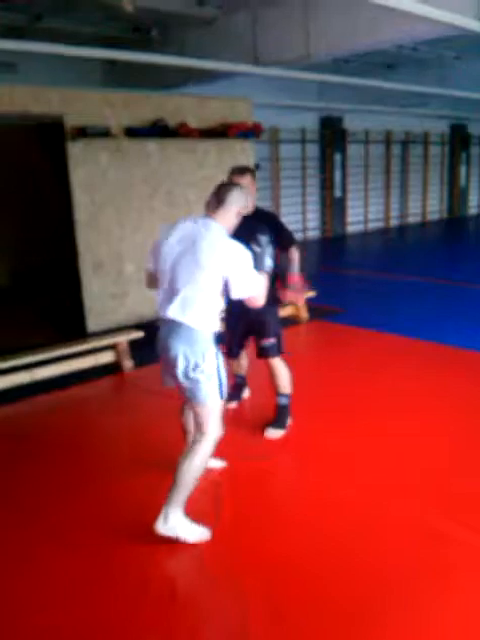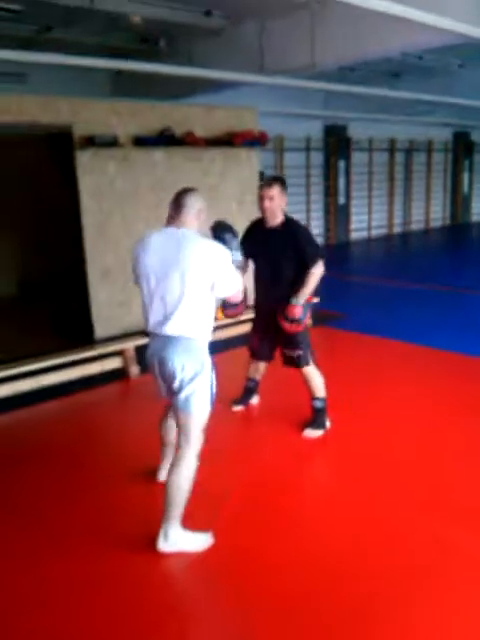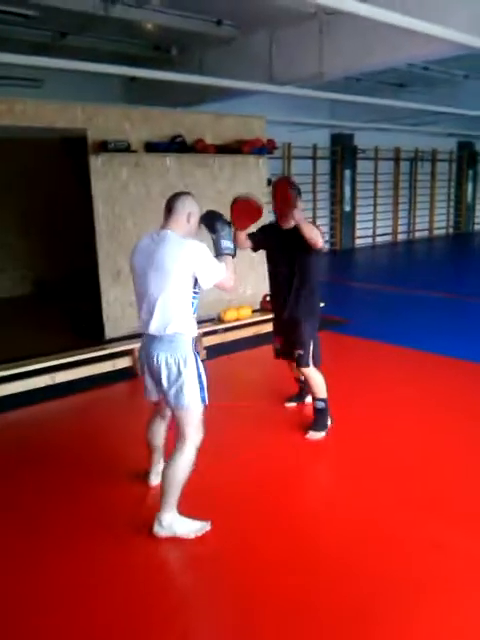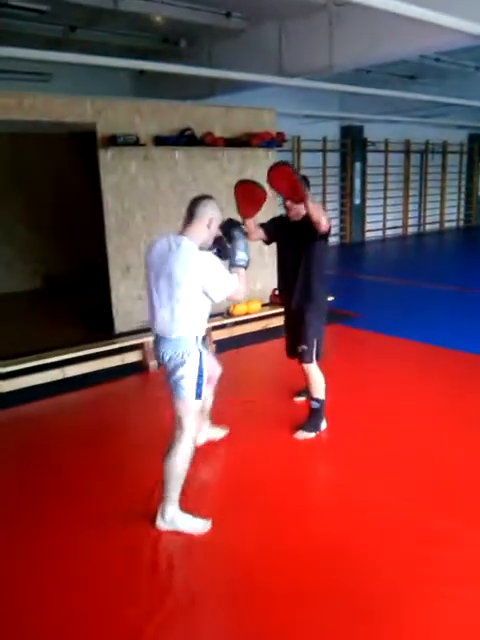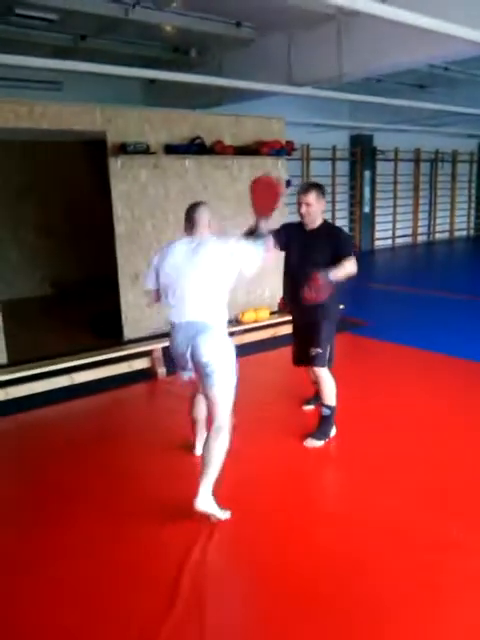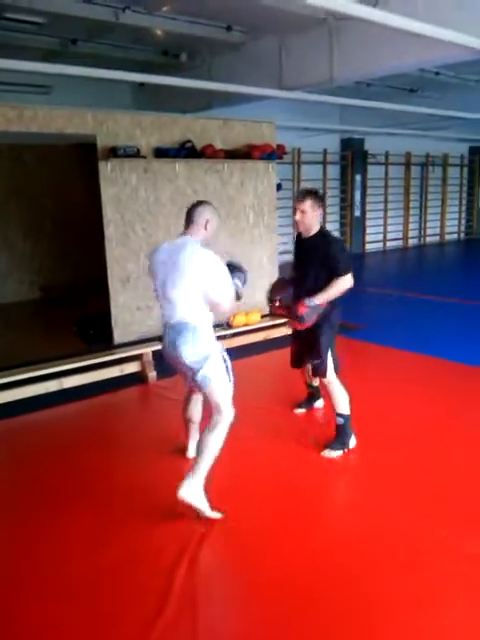
dt=0.3s
person 1, frame 1
left shoulder: (174, 232)
right shoulder: (232, 250)
left elbow: (153, 281)
right elbow: (256, 299)
right wrist: (264, 258)
left hip: (167, 332)
right hip: (195, 340)
left knee: (192, 397)
right knee: (210, 430)
left ankle: (194, 461)
right ankle: (172, 515)
person 1, frame 2
left shoulder: (144, 246)
right shoulder: (210, 250)
right elbow: (236, 294)
right wrist: (232, 254)
left hip: (157, 346)
right hip: (189, 350)
left knee: (176, 406)
right knee: (191, 443)
left ankle: (166, 466)
right ankle: (171, 534)
person 1, frame 3
left shoulder: (142, 246)
right shoulder: (191, 249)
right elbow: (227, 282)
right wrist: (224, 241)
left hip: (150, 345)
right hip: (176, 348)
left knee: (163, 409)
right knee: (190, 437)
left ankle: (157, 468)
right ankle: (167, 517)
person 1, frame 4
left shoulder: (159, 245)
right shoulder: (201, 260)
right elbow: (237, 292)
right wrist: (239, 250)
left hip: (181, 340)
right hip: (180, 347)
left knee: (213, 372)
right knee: (188, 428)
left ankle: (201, 431)
right ankle: (169, 513)
person 1, frame 5
left shoulder: (165, 255)
right shoulder: (218, 248)
left elbow: (153, 297)
right elbow: (266, 252)
right wrist: (257, 243)
left hip: (180, 336)
right hip: (210, 338)
left knee: (203, 388)
right knee: (222, 420)
left ankle: (200, 441)
right ankle: (205, 495)
person 1, frame 6
left shoulder: (161, 252)
right shoulder: (207, 259)
right elbow: (225, 305)
right wrist: (234, 283)
left hip: (172, 336)
right hip: (197, 340)
left knee: (197, 388)
right knee: (223, 413)
left ankle: (193, 443)
right ankle: (193, 485)
person 2, frame 1
left shoulder: (268, 220)
left elbow: (291, 248)
left wrist: (293, 271)
left hip: (263, 299)
right hip: (234, 299)
left knee: (272, 356)
right knee: (234, 350)
left ankle: (283, 412)
right ankle: (239, 387)
person 2, frame 2
left shoulder: (297, 232)
right shoulder: (254, 230)
left elbow: (318, 267)
right elbow: (244, 260)
left wrist: (302, 297)
left hip: (291, 309)
right hip: (265, 307)
left knee: (304, 364)
right knee: (258, 353)
left ankle: (321, 415)
right ankle: (251, 390)
person 2, frame 3
left shoulder: (305, 230)
right shoulder: (270, 231)
left elbow: (319, 242)
right elbow: (243, 244)
left wrist: (296, 218)
right wrist: (239, 226)
left hip: (303, 308)
right hip: (280, 305)
left knee: (306, 364)
right knee: (287, 354)
left ankle: (323, 415)
right ankle: (304, 391)
person 2, frame 4
left shoulder: (315, 223)
right shoulder: (281, 223)
left elbow: (323, 224)
right elbow: (253, 234)
left wrist: (304, 200)
right wrist: (247, 217)
left hip: (311, 303)
right hip: (291, 301)
left knee: (308, 360)
right knee: (299, 354)
left ankle: (317, 417)
right ankle: (312, 387)
person 2, frame 5
left shoulder: (335, 235)
right shoulder: (291, 231)
left elbow: (351, 266)
left wrist: (330, 275)
right wrist: (259, 225)
left hip: (322, 311)
right hip: (299, 308)
left knee: (320, 366)
right knee: (306, 360)
left ankle: (328, 424)
right ankle: (320, 393)
person 2, frame 6
left shoulder: (329, 244)
right shoulder: (301, 240)
left elbow: (346, 280)
left wrist: (314, 300)
right wrist: (287, 287)
left hip: (323, 318)
left knee: (329, 376)
right knee: (304, 362)
left ankle: (345, 436)
right ankle: (314, 397)
